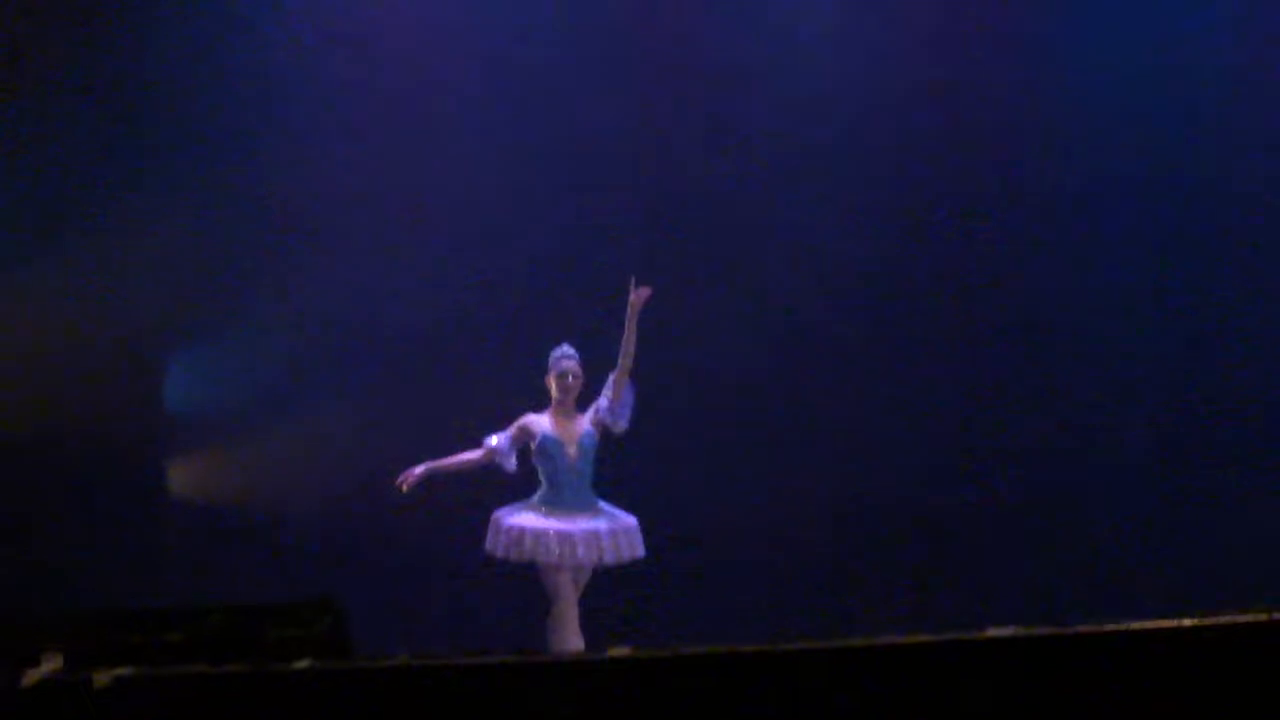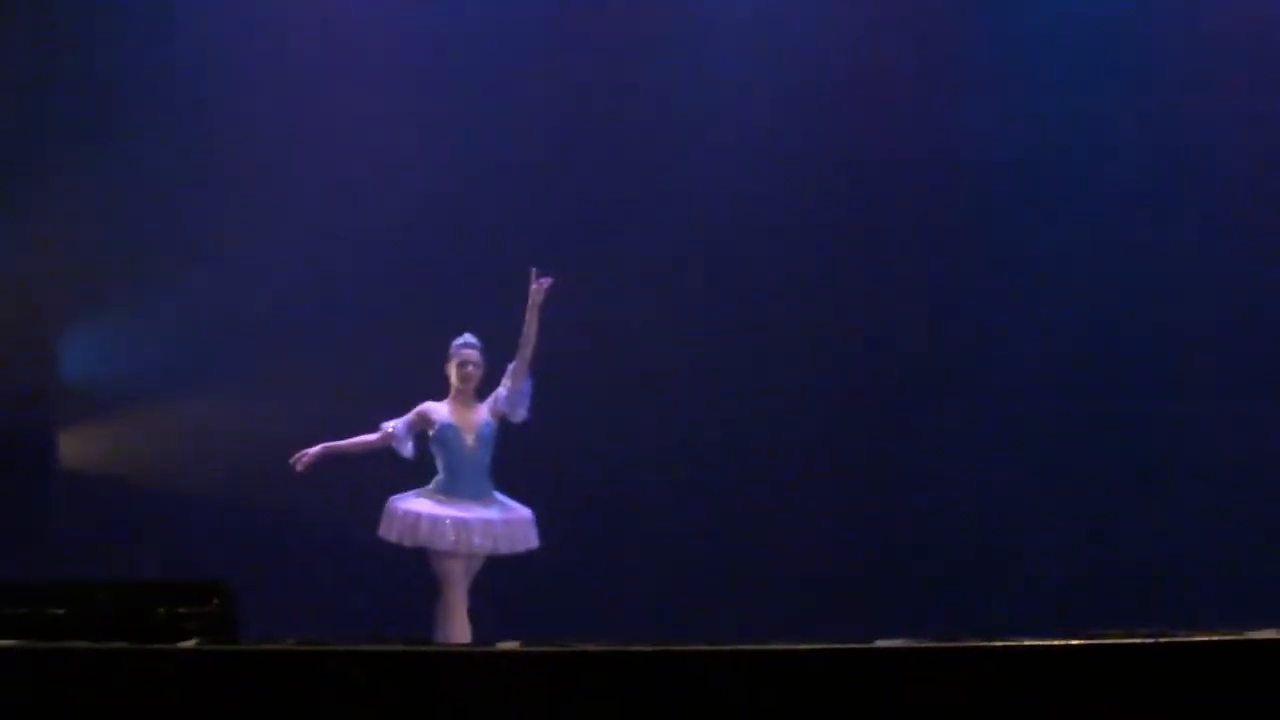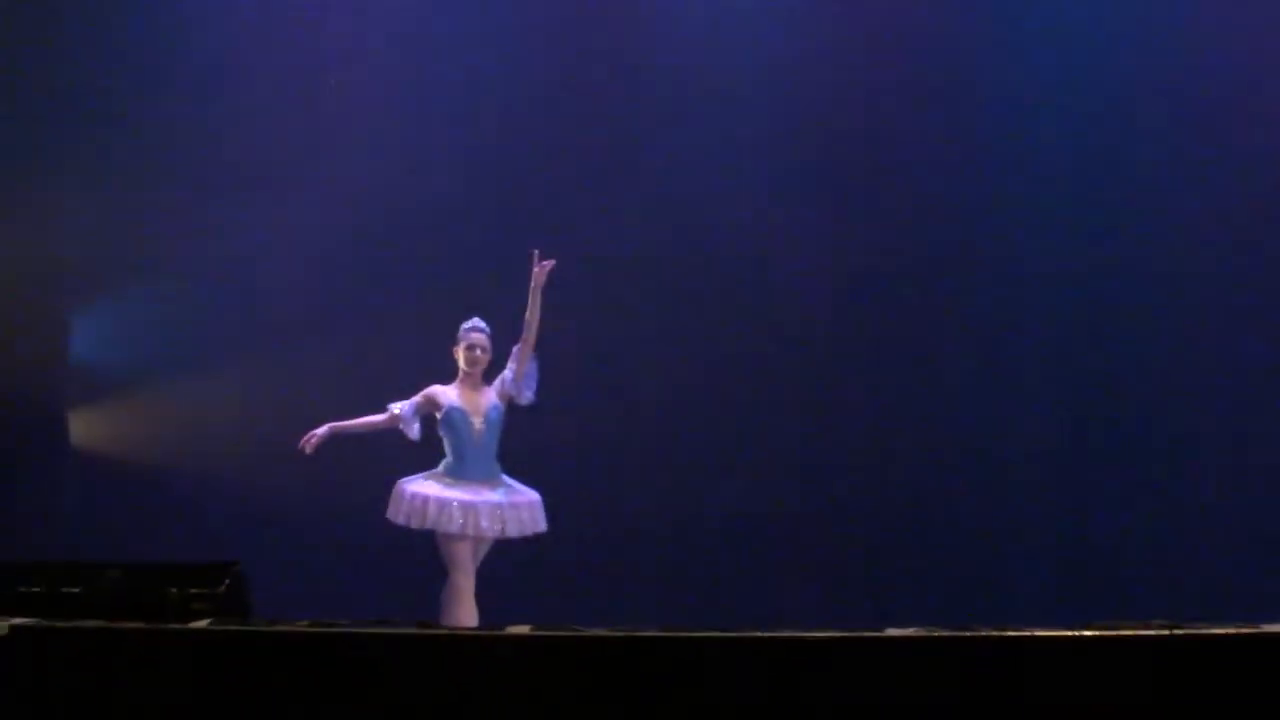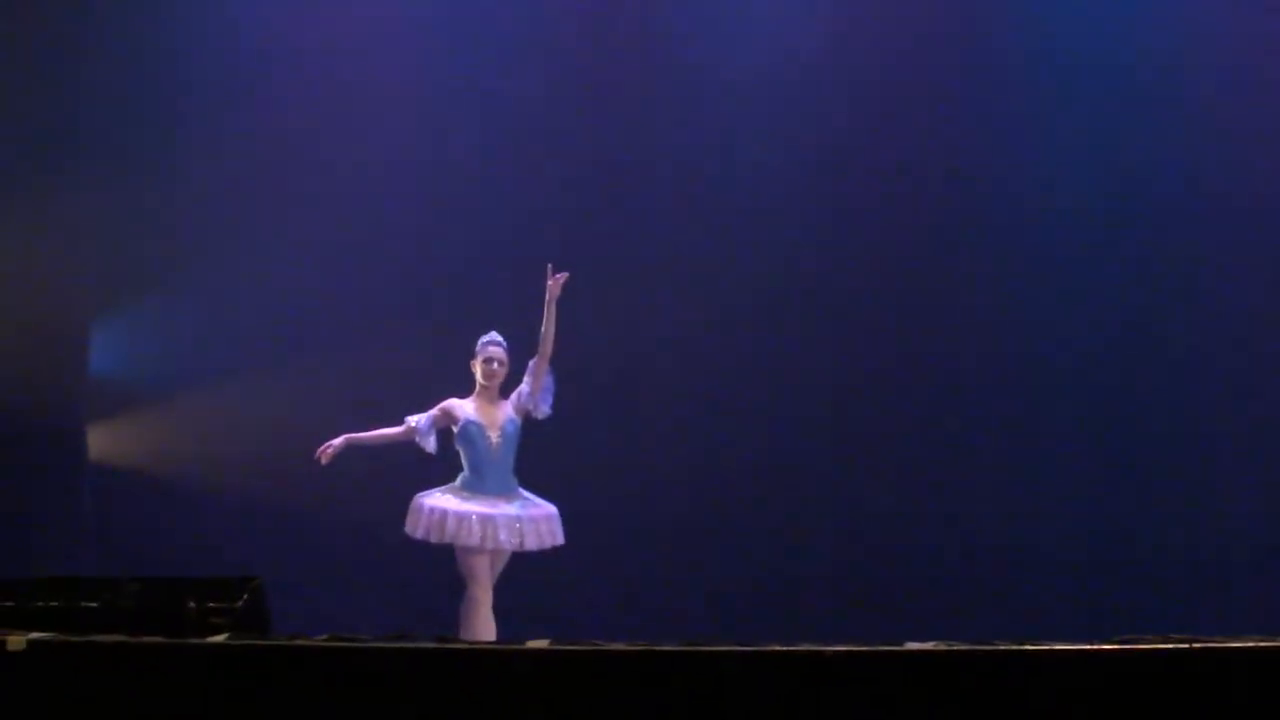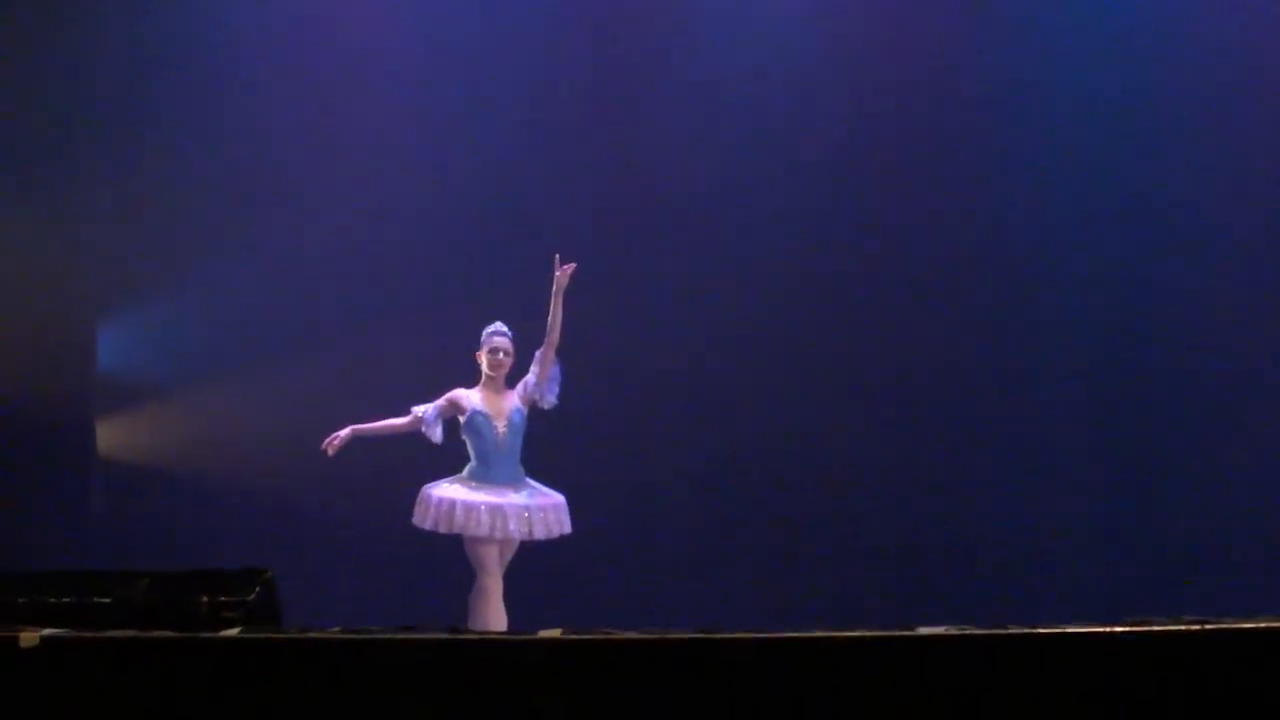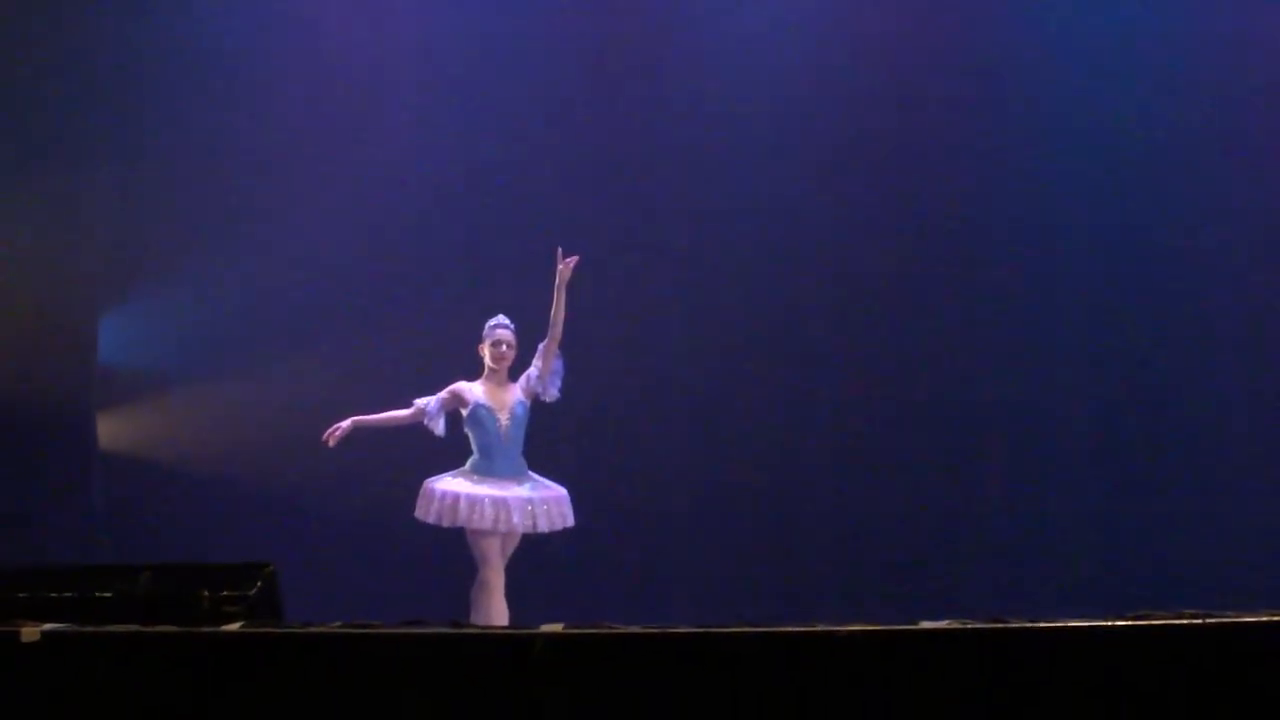
dt=0.4s
person 1, frame 1
left shoulder: (593, 420)
right shoulder: (531, 424)
left elbow: (623, 371)
right elbow: (482, 455)
left wrist: (632, 315)
right wrist: (428, 467)
left hip: (587, 521)
right hip: (548, 521)
left knee: (567, 605)
right knee: (564, 606)
person 1, frame 2
left shoulder: (492, 409)
right shoulder: (430, 412)
left elbow: (523, 360)
right elbow: (378, 438)
left wrist: (534, 305)
right wrist: (324, 448)
left hip: (482, 510)
right hip: (443, 508)
left knee: (457, 593)
right knee: (454, 594)
person 1, frame 3
left shoulder: (500, 392)
right shoulder: (438, 395)
left elbow: (527, 342)
right elbow: (386, 419)
left wrist: (536, 288)
right wrist: (331, 428)
left hip: (490, 493)
right hip: (451, 491)
left knee: (462, 576)
right knee: (462, 578)
person 1, frame 4
left shoulder: (516, 406)
right shoulder: (455, 408)
left elbow: (544, 356)
right elbow: (402, 431)
left wrist: (550, 302)
right wrist: (348, 439)
left hip: (507, 507)
right hip: (468, 504)
left knee: (480, 591)
right knee: (480, 591)
person 1, frame 5
left shoulder: (522, 396)
right shoulder: (461, 399)
left elbow: (550, 346)
right elbow: (408, 422)
left wrist: (557, 292)
right wrist: (354, 430)
left hip: (515, 497)
right hip: (476, 495)
left knee: (489, 581)
right knee: (490, 582)
person 1, frame 6
left shoulder: (525, 389)
right shoulder: (464, 391)
left elbow: (553, 339)
right elbow: (410, 414)
left wrist: (560, 286)
right wrist: (356, 421)
left hip: (517, 489)
right hip: (479, 487)
left knee: (491, 574)
right knee: (491, 575)
left ankle: (481, 625)
